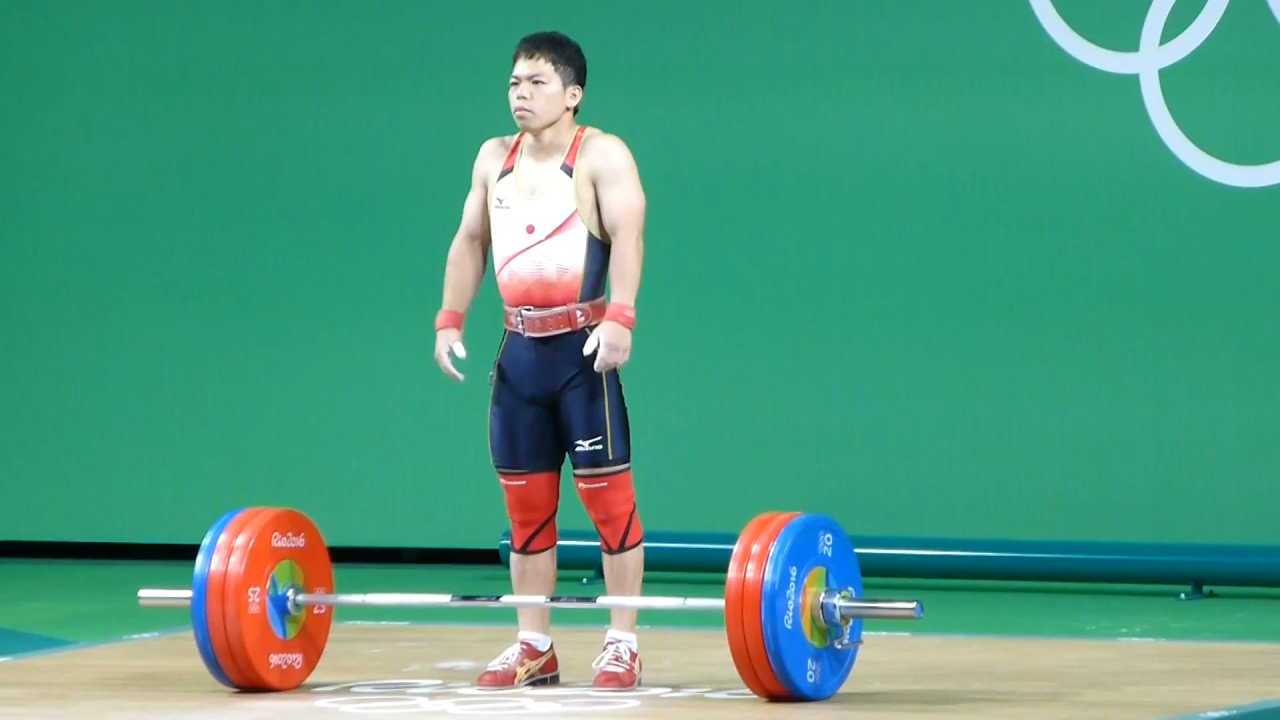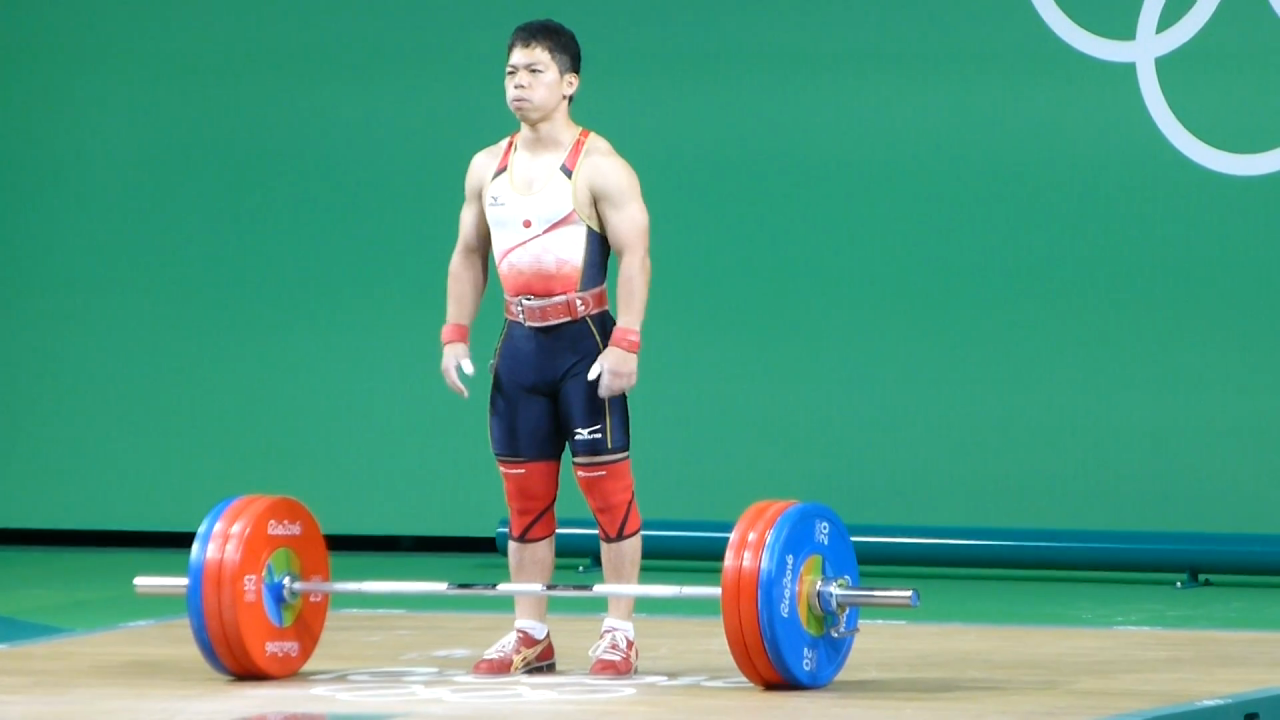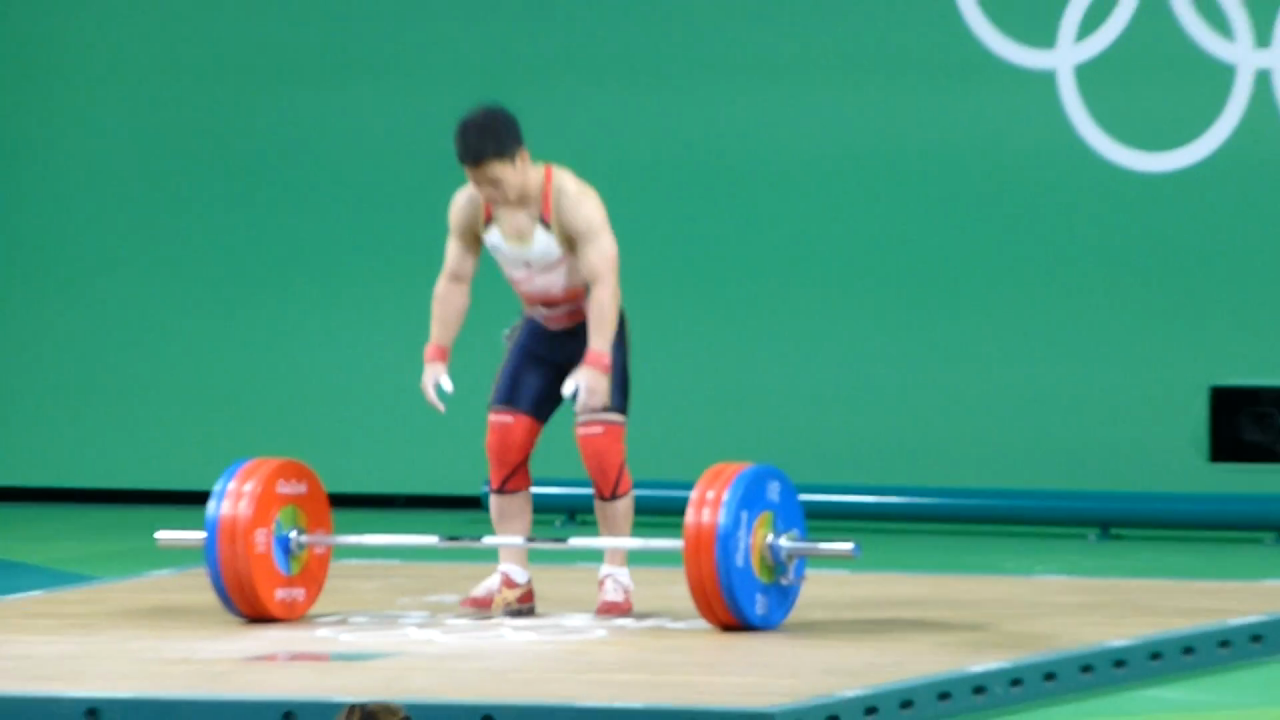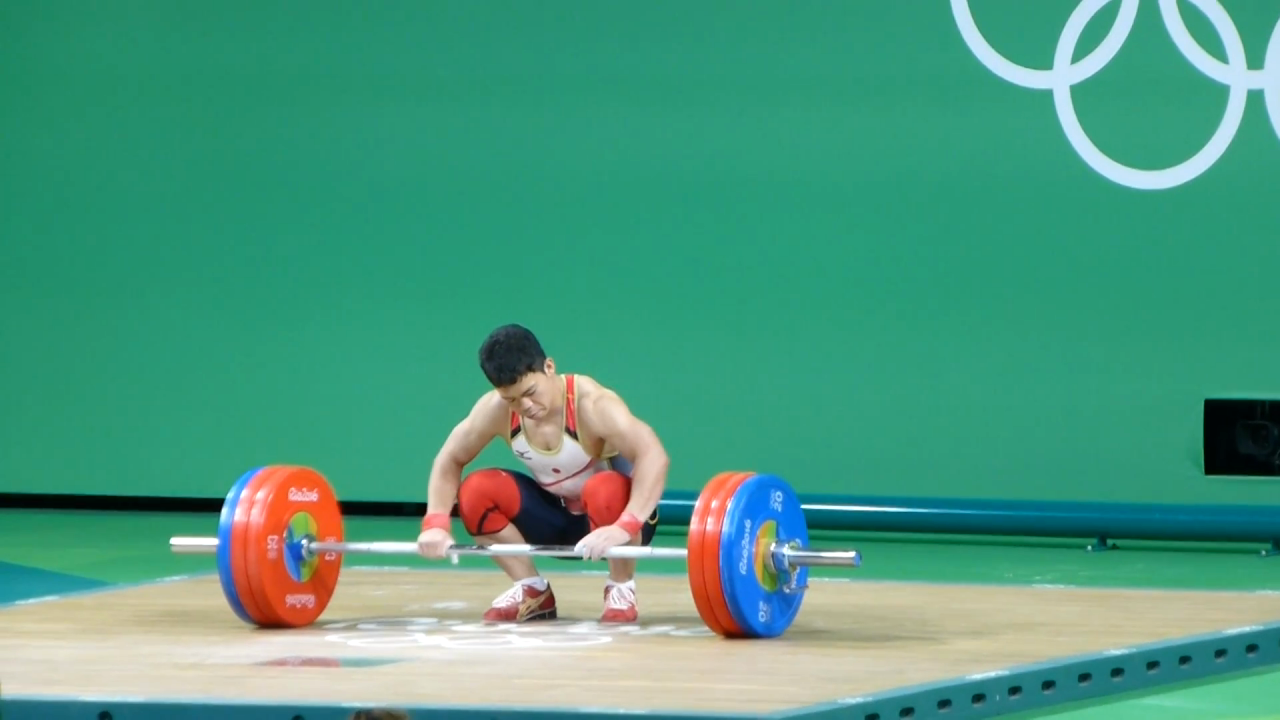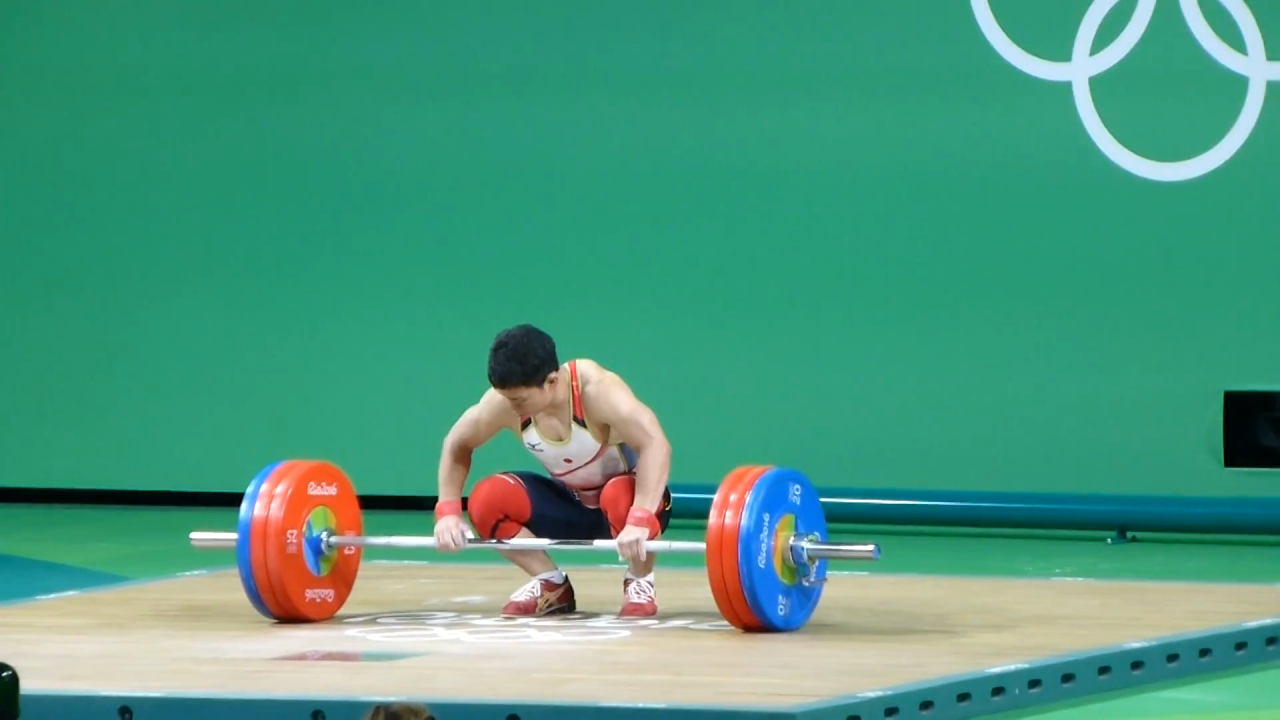
dt=1s
person 1, frame 1
left shoulder: (601, 154)
right shoulder: (493, 158)
left elbow: (627, 236)
right elbow: (469, 241)
left wrist: (620, 317)
right wrist: (451, 320)
left hip: (580, 348)
right hip: (518, 351)
left knee: (607, 495)
right knee: (525, 503)
left ankle: (622, 645)
right ankle: (533, 645)
person 1, frame 2
left shoulder: (599, 165)
right shoulder: (486, 166)
left elbow: (633, 254)
right elbow: (469, 253)
left wrist: (624, 343)
right wrist: (456, 335)
left hip: (583, 339)
right hip: (518, 342)
left knee: (606, 485)
right knee: (524, 493)
left ankle: (618, 631)
right ankle: (529, 632)
person 1, frame 3
left shoulder: (572, 199)
right shoulder: (468, 205)
left elbow: (604, 284)
right elbow: (454, 280)
left wrist: (597, 363)
right wrist: (436, 354)
left hip: (589, 331)
right hip: (536, 329)
left knee: (600, 446)
right knee: (504, 444)
left ankle: (615, 576)
right ankle: (512, 579)
person 1, frame 4
left shoulder: (592, 403)
right shoulder: (494, 409)
left elbow: (654, 456)
right elbow: (450, 459)
left wrist: (625, 526)
right wrist: (436, 524)
left hip: (615, 516)
right hip: (557, 517)
left knee: (605, 490)
right knee: (476, 491)
left ankle: (621, 588)
right ankle: (532, 589)
person 1, frame 5
left shoulder: (596, 388)
right shoulder: (502, 401)
left elbow: (656, 445)
right elbow: (457, 444)
left wrist: (640, 521)
right wrist: (448, 511)
left hip: (626, 499)
right hip: (573, 506)
left knee: (619, 495)
right knee: (487, 499)
left ankle: (640, 582)
right ankle: (552, 583)
